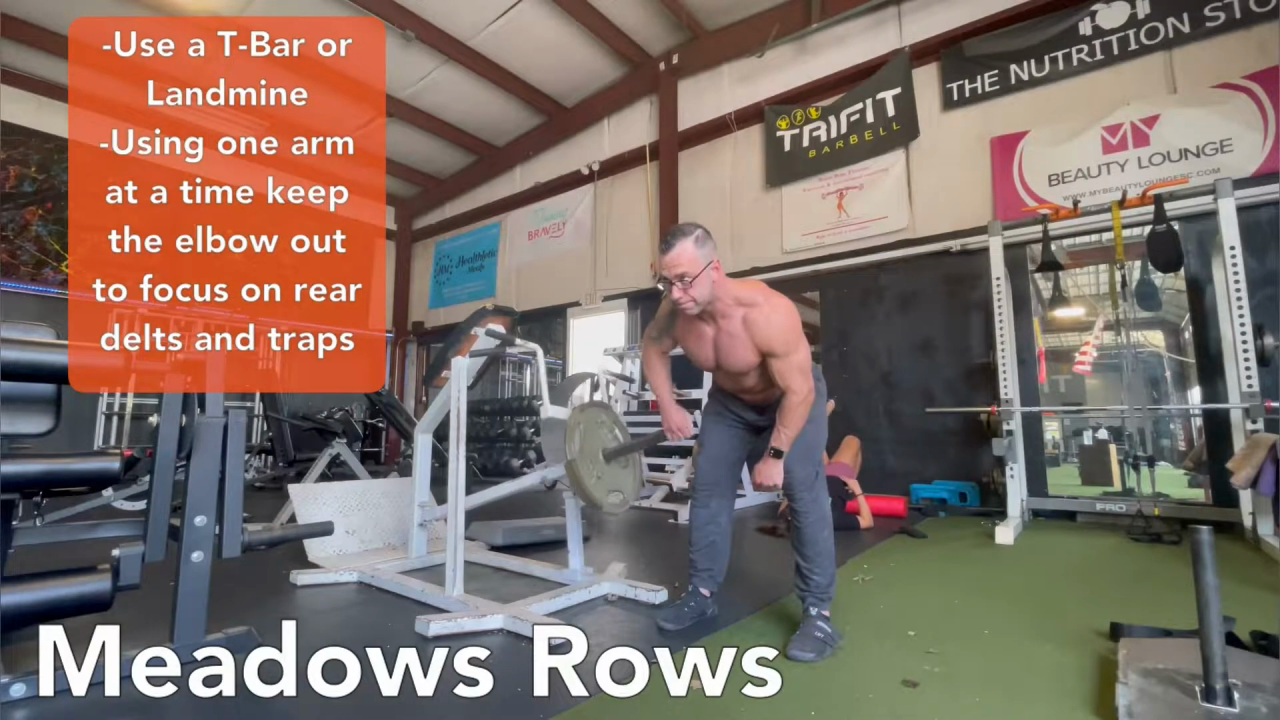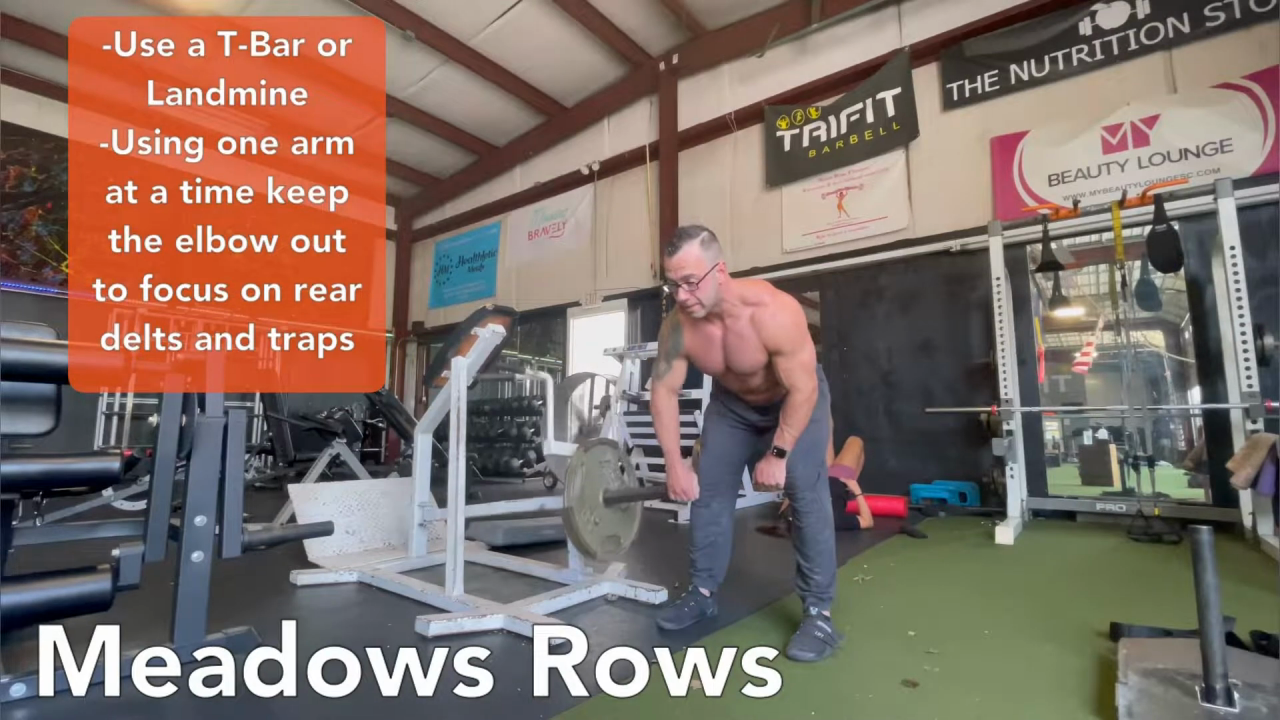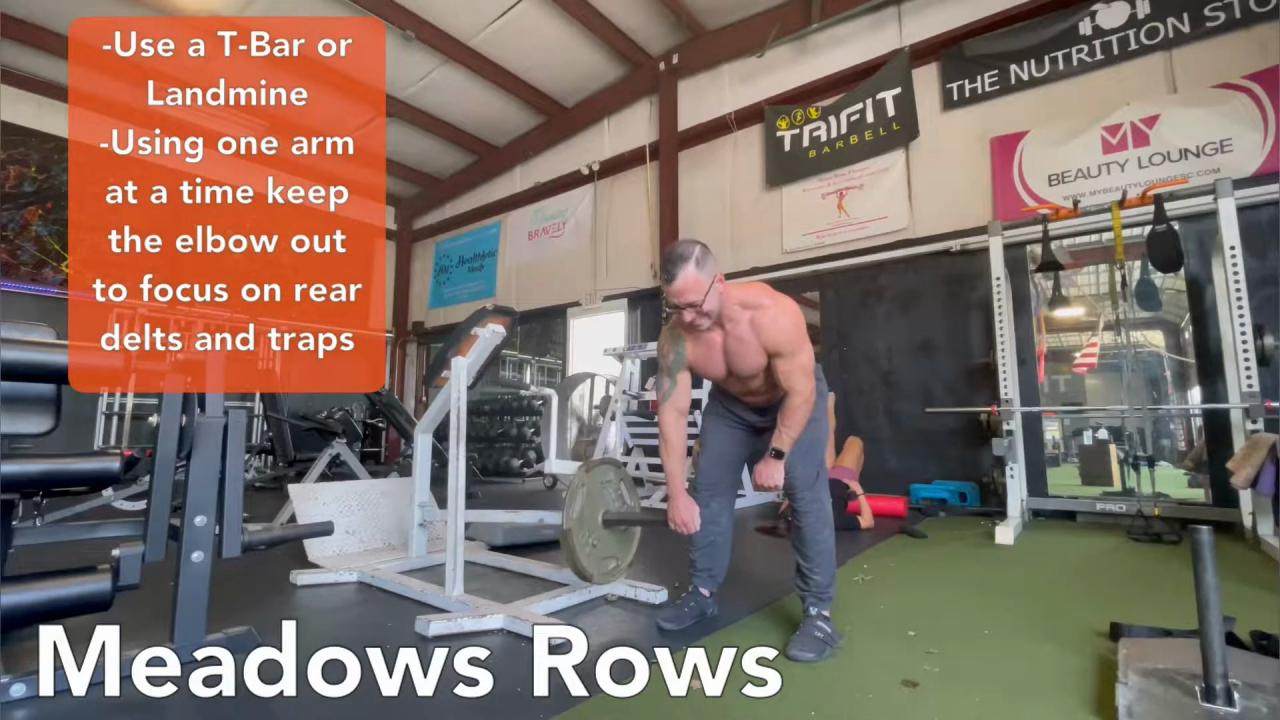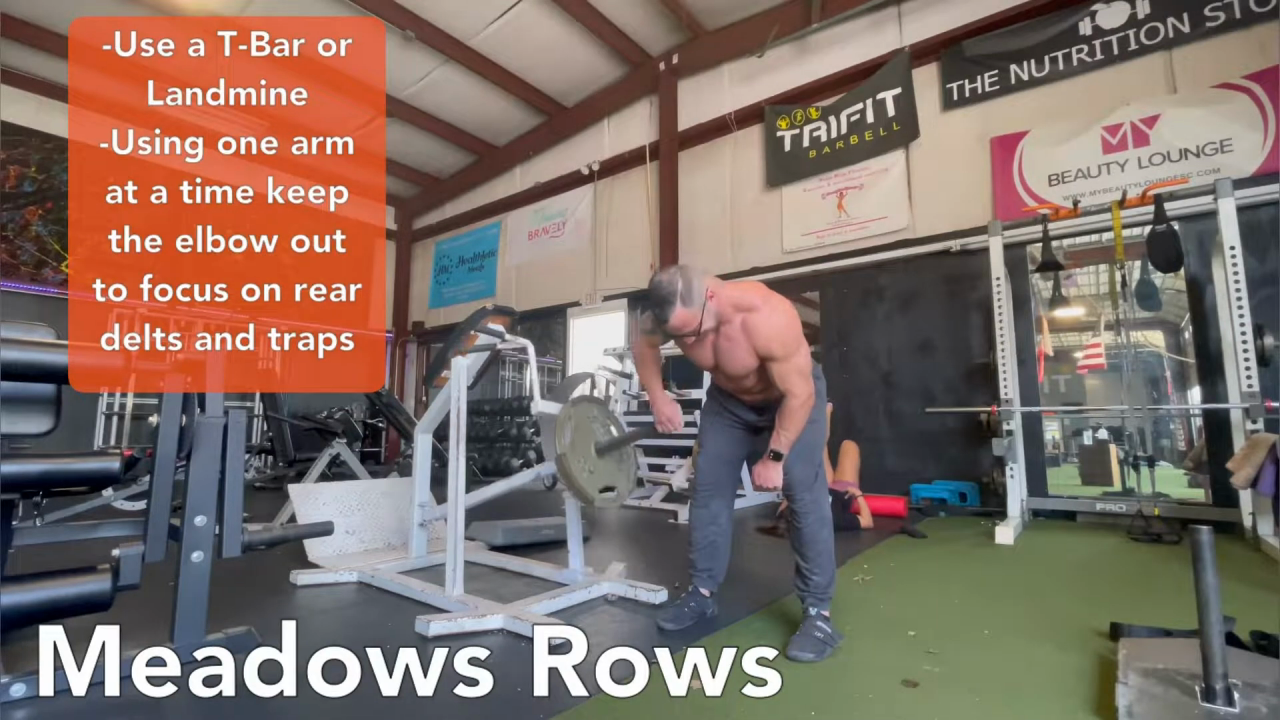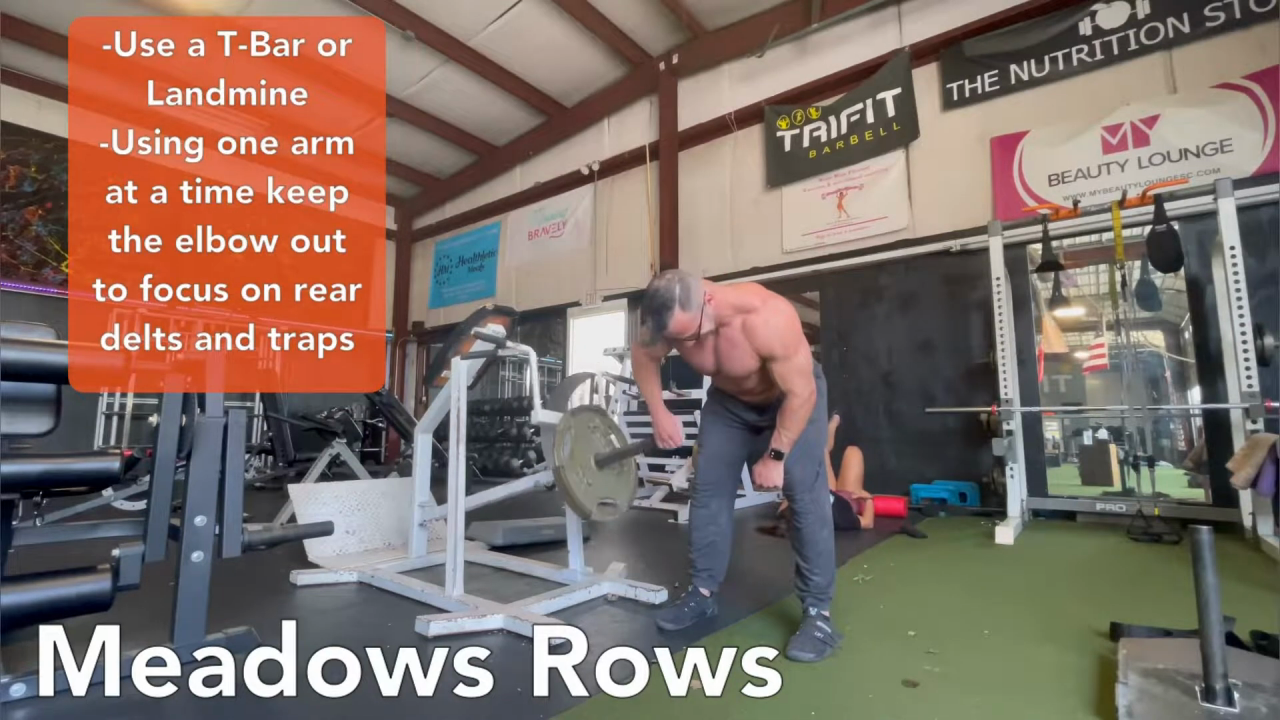
dt=0.4s
person 1, frame 1
left shoulder: (766, 312)
right shoulder: (675, 314)
left elbow: (799, 392)
right elbow: (652, 348)
left wrist: (776, 455)
right wrist: (669, 408)
left hip: (794, 397)
right hip: (729, 401)
left knee: (804, 493)
right knee: (708, 490)
left ankle: (818, 612)
right ankle: (702, 593)
person 1, frame 2
left shoulder: (773, 312)
right shoulder: (678, 326)
left elbow: (803, 389)
right elbow: (664, 391)
left wrist: (778, 454)
right wrist: (676, 466)
left hip: (796, 398)
right hip: (731, 402)
left knee: (806, 493)
right knee: (708, 490)
left ankle: (819, 613)
right ankle: (703, 593)
person 1, frame 3
left shoulder: (773, 314)
right shoulder: (676, 336)
left elbow: (801, 392)
right elbow: (672, 413)
left wrist: (776, 455)
right wrist: (677, 494)
left hip: (794, 397)
right hip: (730, 403)
left knee: (805, 494)
right knee: (707, 490)
left ankle: (819, 612)
right ankle: (702, 593)
person 1, frame 4
left shoulder: (767, 316)
right shoulder: (677, 314)
left elbow: (799, 394)
right elbow: (642, 339)
left wrist: (775, 457)
right wrist: (656, 393)
left hip: (793, 396)
right hip: (728, 400)
left knee: (804, 492)
right knee: (708, 489)
left ankle: (818, 612)
right ankle: (702, 593)
person 1, frame 5
left shoulder: (766, 317)
right shoulder: (673, 321)
left elbow: (801, 393)
right elbow: (641, 354)
left wrist: (776, 456)
right wrist: (660, 415)
left hip: (794, 396)
right hip: (728, 401)
left knee: (805, 493)
right knee: (708, 489)
left ankle: (818, 612)
right ankle: (703, 593)
